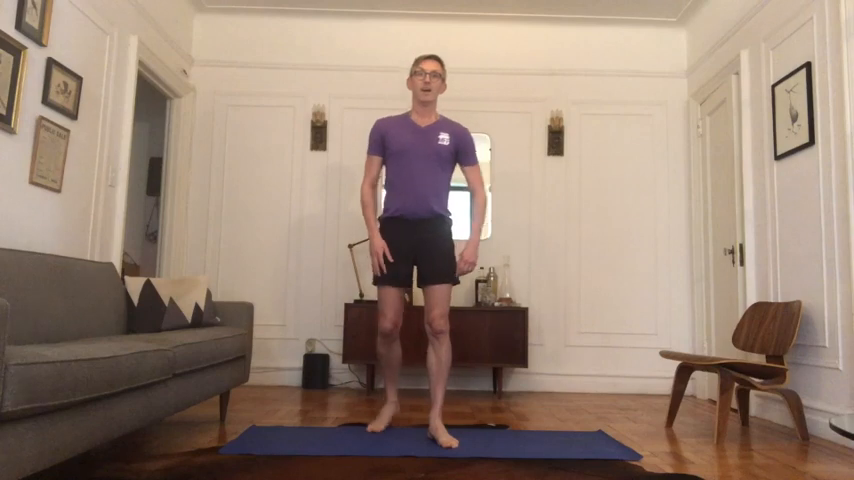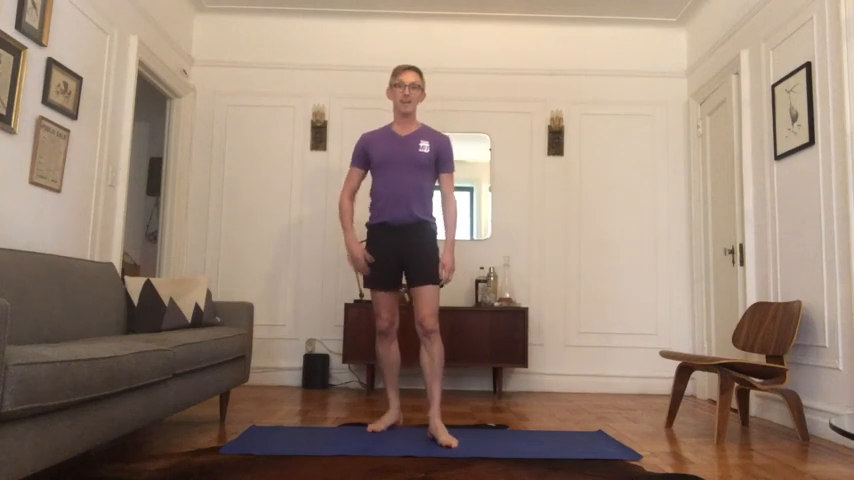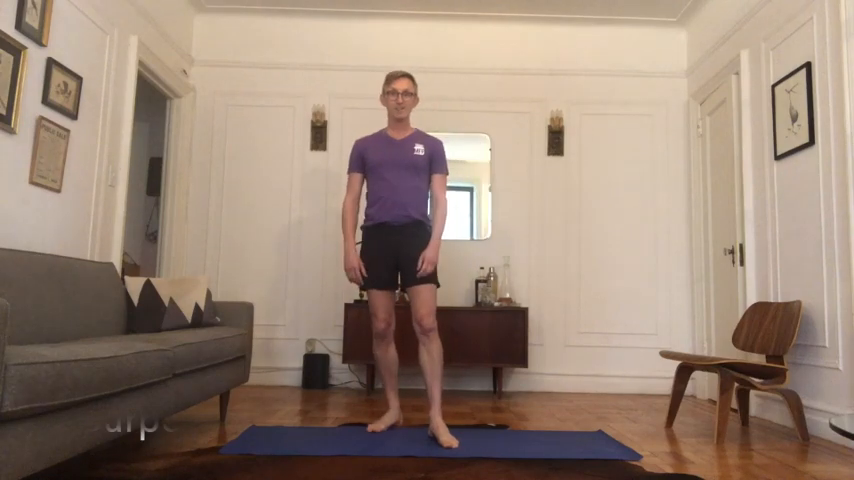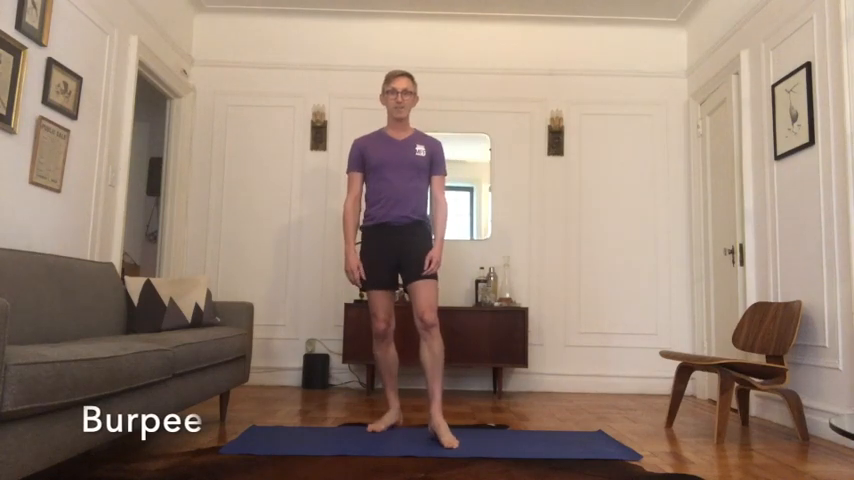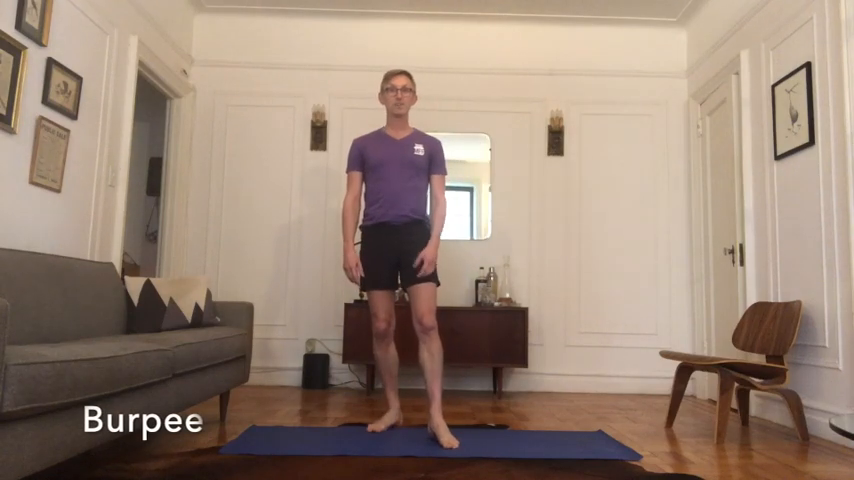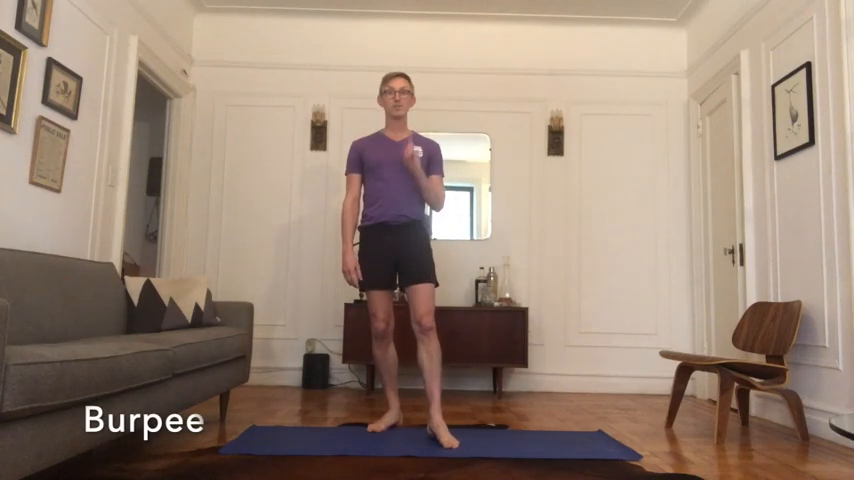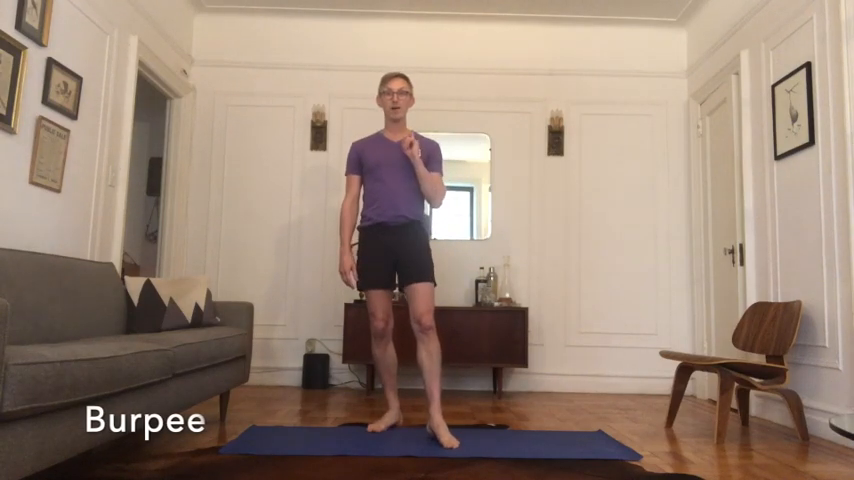
dt=0.4s
person 1, frame 1
left shoulder: (457, 133)
right shoulder: (385, 128)
left elbow: (478, 192)
right elbow: (369, 185)
left wrist: (473, 242)
right wrist: (374, 235)
left hip: (436, 232)
right hip: (394, 230)
left knee: (437, 326)
right knee: (387, 326)
left ankle: (436, 419)
right ankle: (391, 400)
person 1, frame 2
left shoulder: (438, 141)
right shoulder: (370, 141)
left elbow: (448, 197)
right elbow: (347, 195)
left wrist: (449, 247)
right wrist: (351, 241)
left hip: (421, 236)
right hip: (379, 238)
left knee: (428, 326)
right knee: (385, 327)
left ankle: (435, 417)
right ankle: (393, 408)
person 1, frame 3
left shoulder: (431, 145)
right shoulder: (364, 146)
left elbow: (439, 199)
right elbow: (351, 199)
left wrist: (434, 244)
right wrist: (349, 248)
left hip: (416, 236)
right hip: (376, 238)
left knee: (426, 325)
right knee: (382, 328)
left ankle: (436, 416)
right ankle: (393, 408)
person 1, frame 4
left shoulder: (431, 146)
right shoulder: (363, 145)
left elbow: (438, 200)
right elbow: (353, 200)
left wrist: (438, 244)
right wrist: (350, 250)
left hip: (416, 236)
right hip: (376, 237)
left knee: (428, 321)
right knee: (382, 329)
left ankle: (436, 414)
right ankle: (393, 408)
person 1, frame 5
left shoulder: (430, 145)
right shoulder: (363, 145)
left elbow: (438, 199)
right elbow: (352, 198)
left wrist: (434, 244)
right wrist: (349, 247)
left hip: (416, 235)
right hip: (376, 237)
left knee: (426, 324)
right knee: (382, 328)
left ankle: (436, 416)
right ankle: (393, 408)
person 1, frame 6
left shoulder: (428, 147)
right shoulder: (362, 147)
left elbow: (438, 201)
right elbow: (351, 201)
left wrist: (416, 170)
right wrist: (347, 249)
left hip: (413, 236)
right hip: (374, 238)
left knee: (425, 324)
right knee: (381, 328)
left ankle: (436, 416)
right ankle: (393, 408)
person 1, frame 7
left shoulder: (428, 147)
right shoulder: (361, 148)
left elbow: (436, 199)
right elbow: (350, 201)
left wrist: (415, 159)
right wrist: (344, 250)
left hip: (412, 236)
right hip: (373, 238)
left knee: (424, 323)
right knee: (380, 327)
left ankle: (435, 415)
right ankle: (393, 407)
